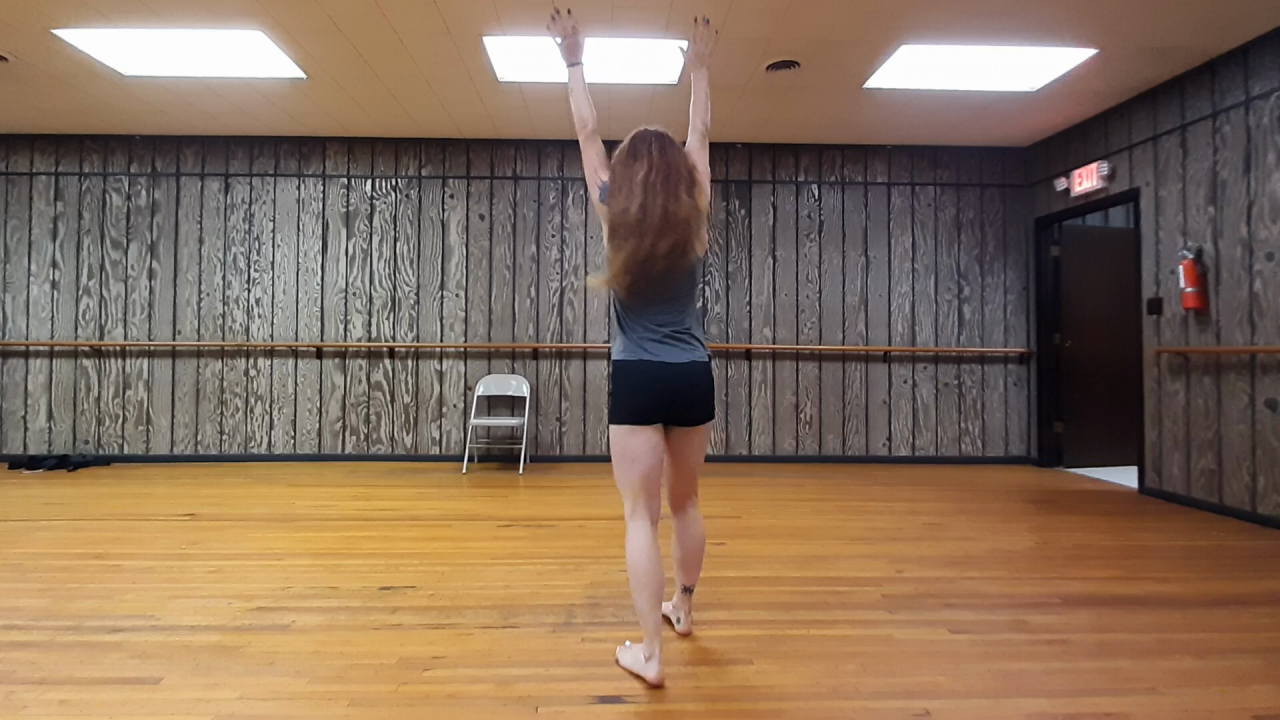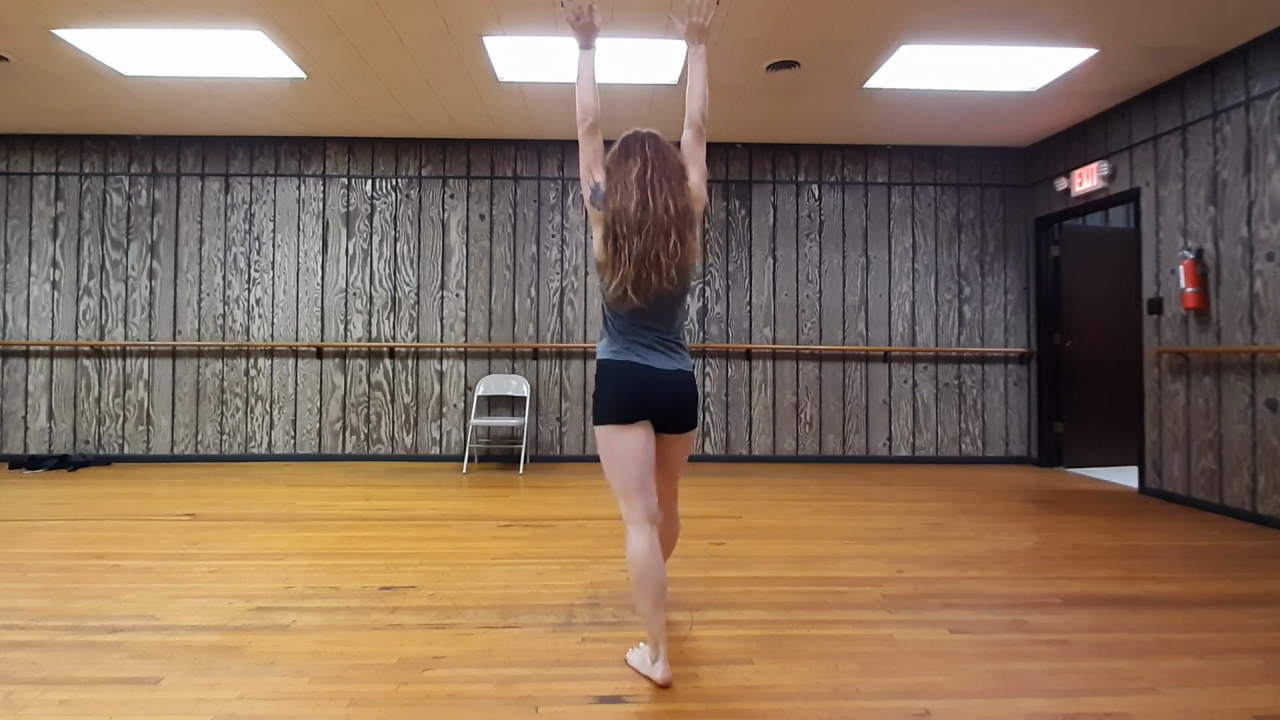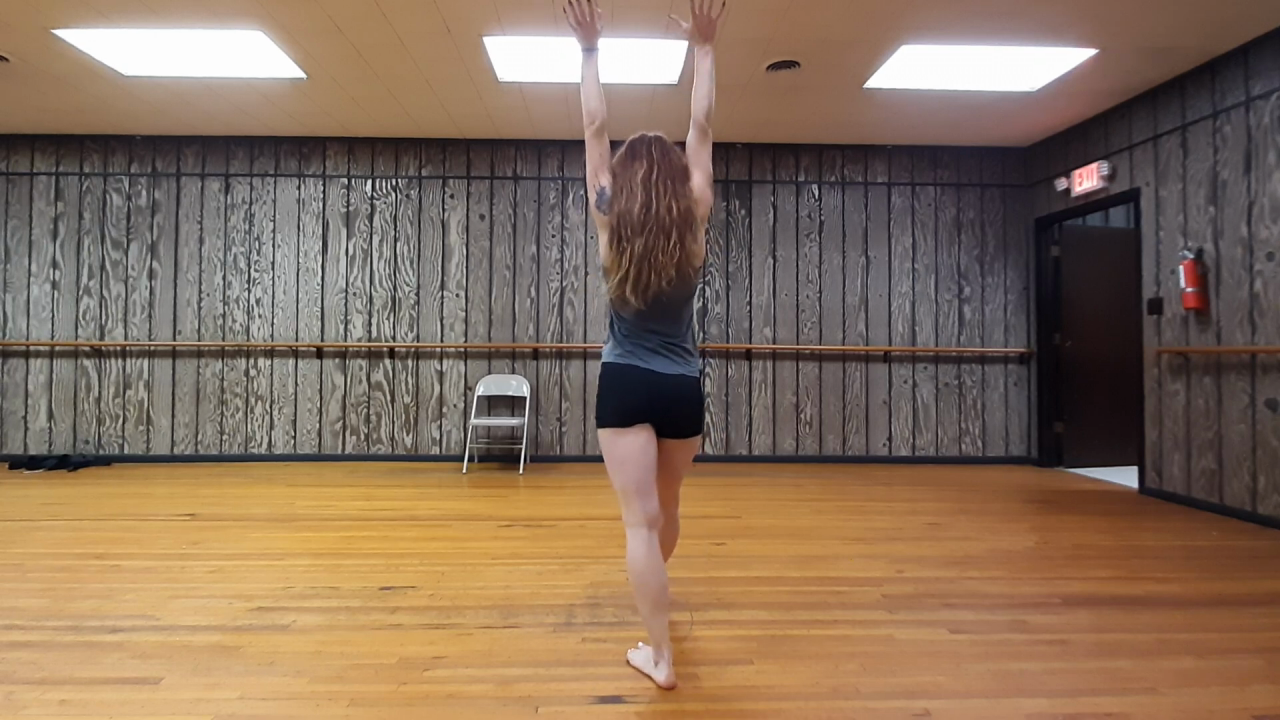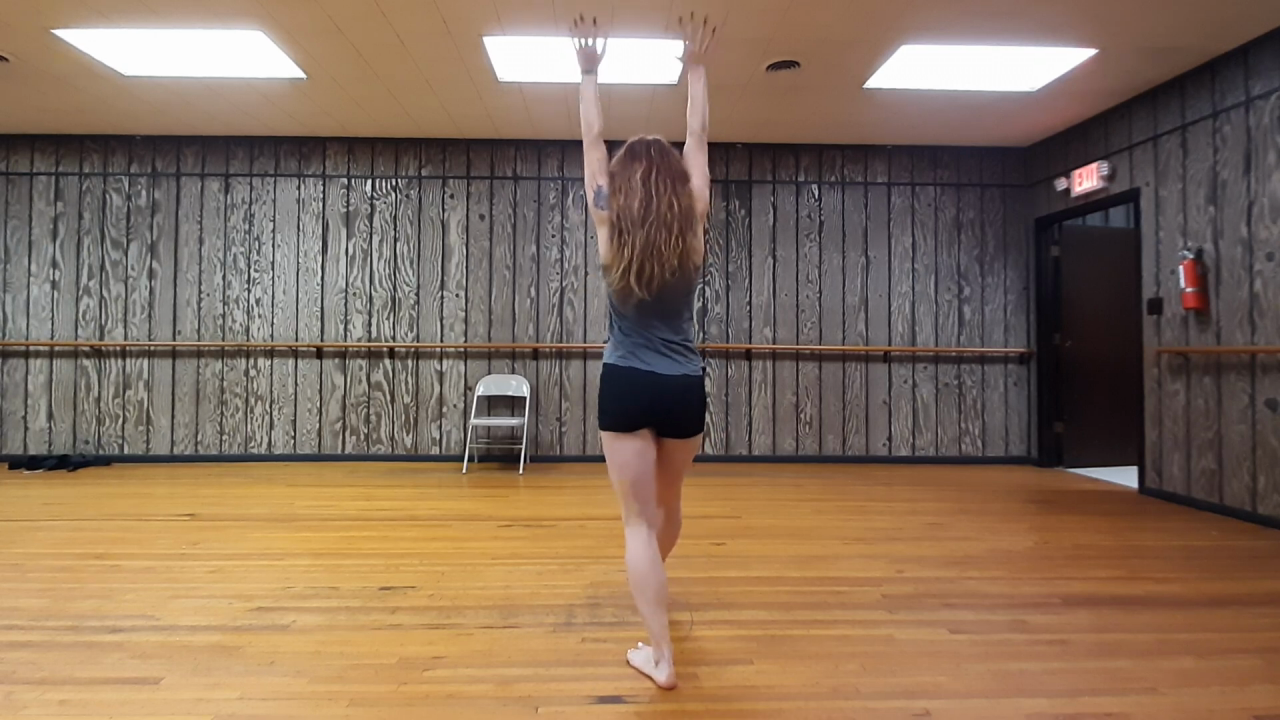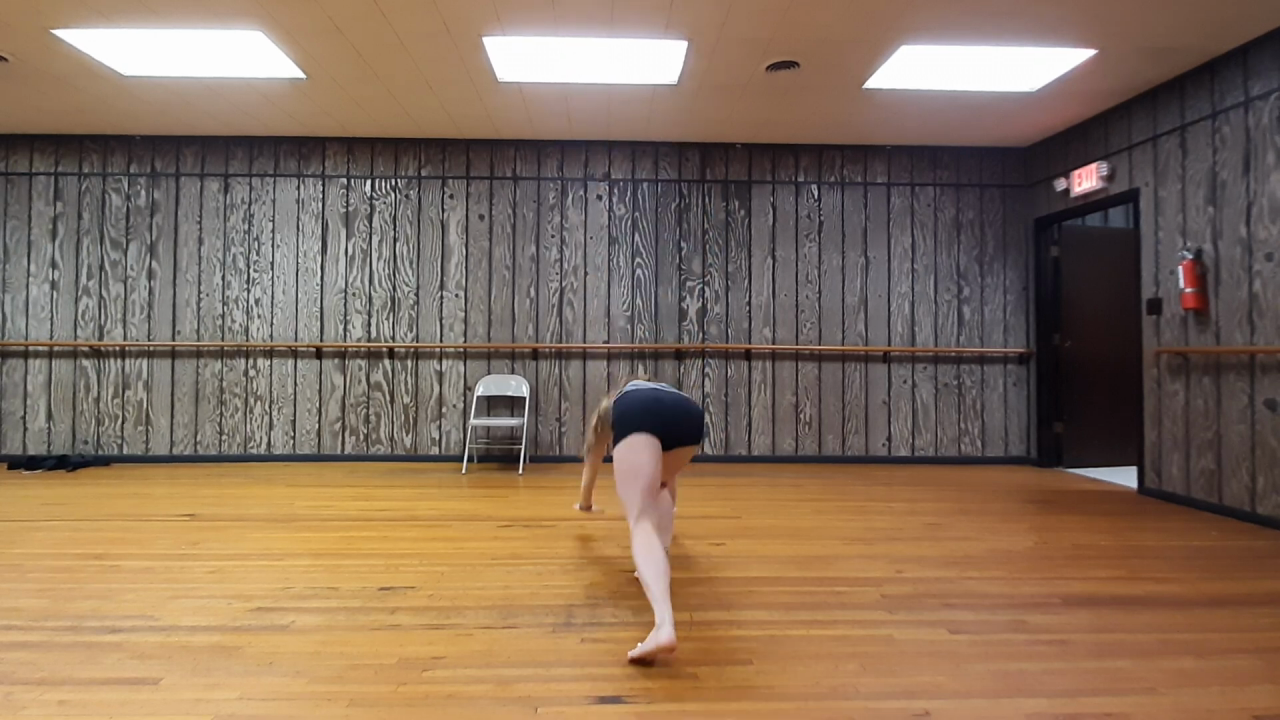
dt=1s
person 1, frame 1
left shoulder: (614, 218)
right shoulder: (693, 218)
left elbow: (588, 136)
right elbow: (700, 137)
left wrist: (574, 62)
right wrist: (700, 69)
left hip: (637, 379)
right hip: (694, 376)
left knee: (641, 515)
right knee: (685, 502)
left ankle: (647, 649)
right ankle: (682, 606)
person 1, frame 2
left shoulder: (606, 221)
right shoulder: (688, 219)
left elbow: (587, 127)
right elbow: (696, 130)
left hip: (622, 382)
right hip: (678, 383)
left knee: (641, 518)
right knee: (664, 506)
left ankle: (656, 653)
right ankle: (654, 586)
person 1, frame 3
left shoulder: (612, 225)
right shoulder: (693, 225)
left elbow: (595, 131)
right elbow: (702, 131)
left hip: (625, 386)
right hip: (683, 388)
left knee: (641, 521)
right knee: (666, 510)
left ankle: (659, 655)
right ankle: (654, 588)
person 1, frame 4
left shoulder: (612, 228)
right shoulder: (692, 228)
left elbow: (591, 145)
right elbow: (699, 141)
left wrist: (589, 76)
right wrist: (696, 70)
left hip: (627, 387)
right hip: (684, 389)
left knee: (640, 522)
right knee: (667, 507)
left ankle: (661, 657)
right ankle: (652, 577)
person 1, frame 5
left shoulder: (610, 410)
left elbow: (592, 462)
right elbow: (671, 481)
left wrist: (585, 501)
right wrist: (668, 500)
left hip: (638, 415)
right hip: (688, 411)
left knee: (642, 526)
right knee: (661, 488)
left ankle: (664, 625)
